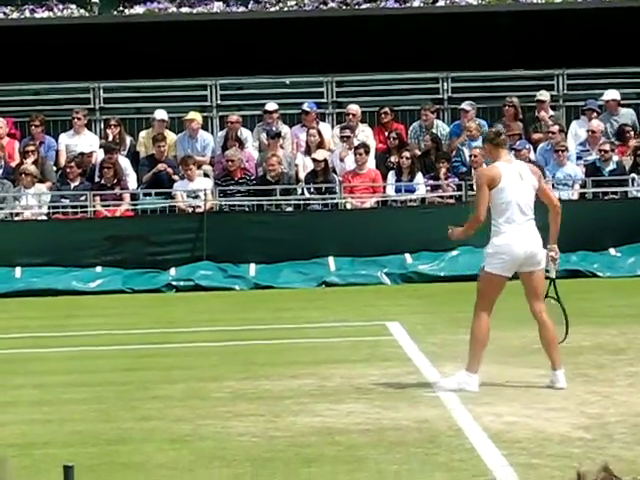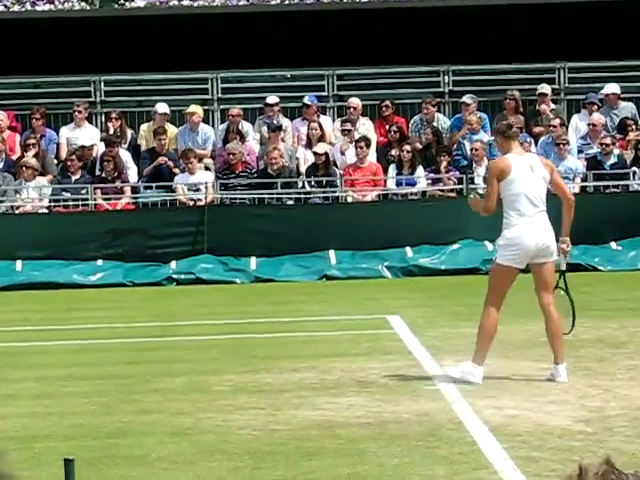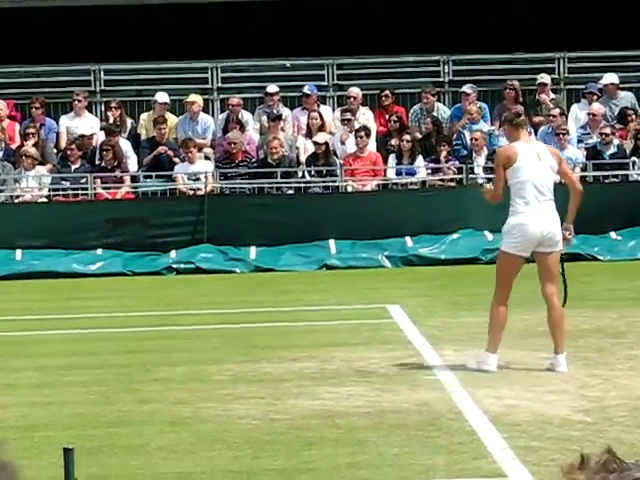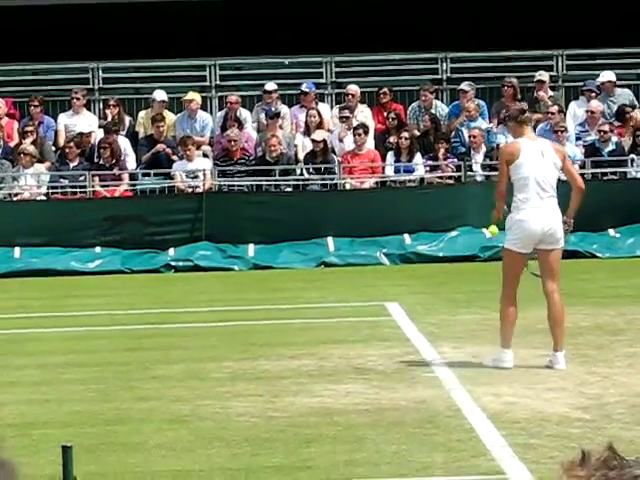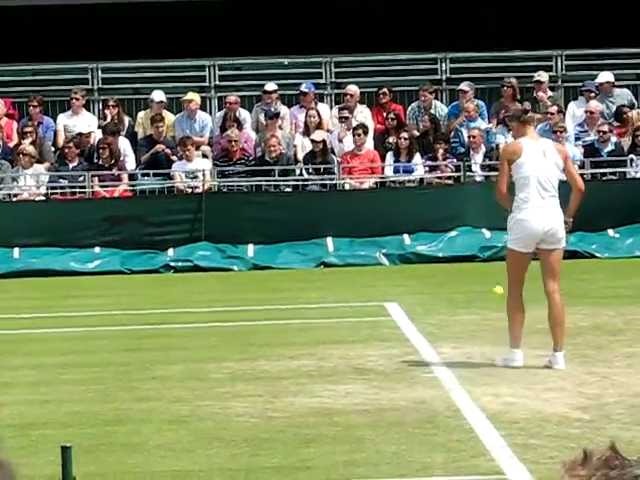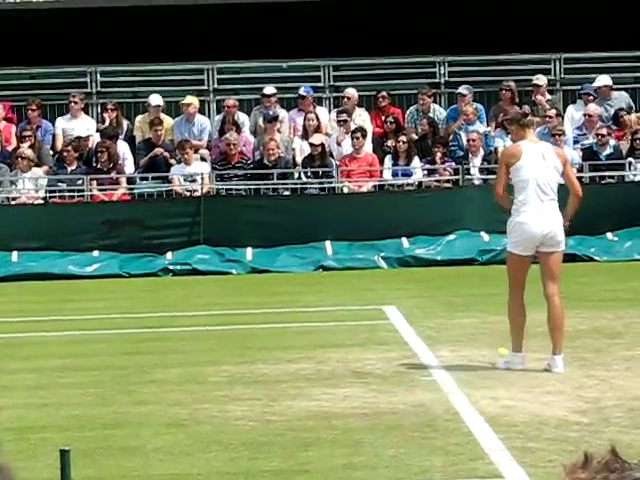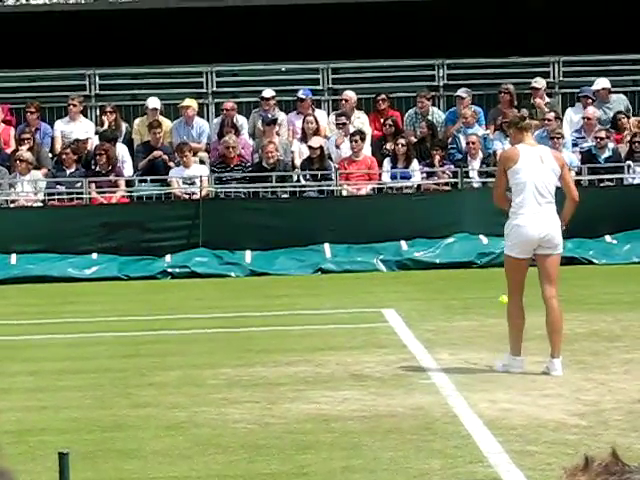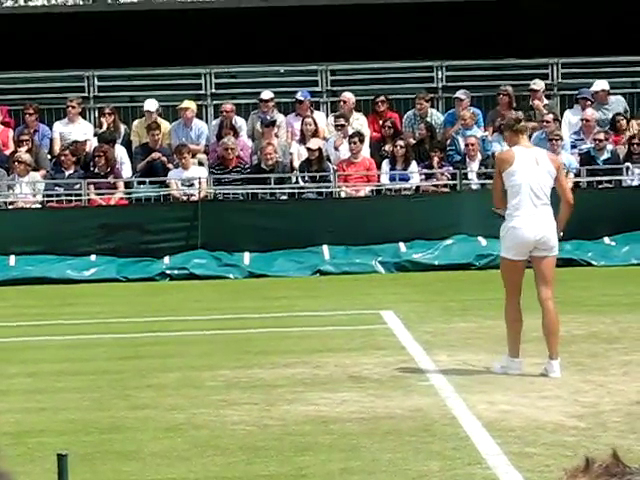
dt=0.1s
person 1, frame 1
left shoulder: (487, 174)
right shoulder: (532, 170)
left elbow: (480, 218)
right elbow: (555, 207)
left wrist: (461, 233)
right wrist: (553, 244)
left hip: (505, 245)
right hip: (532, 243)
left knee: (482, 311)
right knee: (540, 310)
left ankle: (470, 375)
right ankle: (557, 373)
person 1, frame 2
left shoulder: (498, 165)
right shoulder: (544, 163)
left elbow: (489, 208)
right elbow: (569, 199)
left wrist: (476, 204)
right wrist: (565, 236)
left hip: (516, 237)
right hip: (544, 235)
left knee: (493, 304)
right knee: (548, 302)
left ankle: (475, 366)
right ankle: (560, 367)
person 1, frame 3
left shoulder: (506, 152)
right shoulder: (552, 152)
left elbow: (497, 195)
right elbow: (576, 188)
left wrist: (488, 191)
right wrist: (568, 223)
left hip: (522, 225)
right hip: (551, 224)
left knee: (501, 293)
right knee: (551, 293)
left ankle: (490, 356)
right ankle: (559, 357)
person 1, frame 4
left shoulder: (509, 149)
right shoulder: (556, 149)
left elbow: (501, 190)
right elbow: (579, 186)
left wrist: (499, 211)
right wrist: (568, 217)
left hip: (523, 221)
right hip: (552, 220)
left knee: (509, 291)
right knee: (552, 289)
left ankle: (505, 352)
right ankle: (558, 354)
person 1, frame 5
left shoulder: (511, 149)
right shoulder: (558, 149)
left elbow: (501, 190)
right elbow: (579, 188)
right wrist: (567, 216)
left hip: (524, 220)
right hip: (553, 220)
left knee: (515, 289)
right knee: (552, 289)
left ankle: (514, 351)
right ankle: (558, 354)
person 1, frame 6
left shoulder: (511, 152)
right shoulder: (558, 153)
left elbow: (499, 193)
right elbow: (577, 193)
right wrist: (564, 220)
left hip: (524, 223)
right hip: (552, 223)
left knee: (516, 293)
right knee: (552, 292)
left ankle: (517, 355)
right ankle: (557, 357)
person 1, frame 7
left shoulder: (508, 155)
right shoulder: (556, 157)
left elbow: (498, 199)
right elbow: (573, 197)
right wrist: (561, 223)
left hip: (521, 226)
right hip: (550, 226)
left knee: (515, 296)
right knee: (550, 295)
left ankle: (515, 357)
right ankle: (555, 360)
person 1, frame 8
left shoulder: (504, 157)
right shoulder: (552, 159)
left elbow: (498, 201)
right elbow: (568, 200)
right wrist: (558, 227)
left hip: (517, 228)
right hip: (545, 228)
left knee: (512, 298)
right knee: (546, 297)
left ankle: (513, 359)
right ankle: (554, 362)
